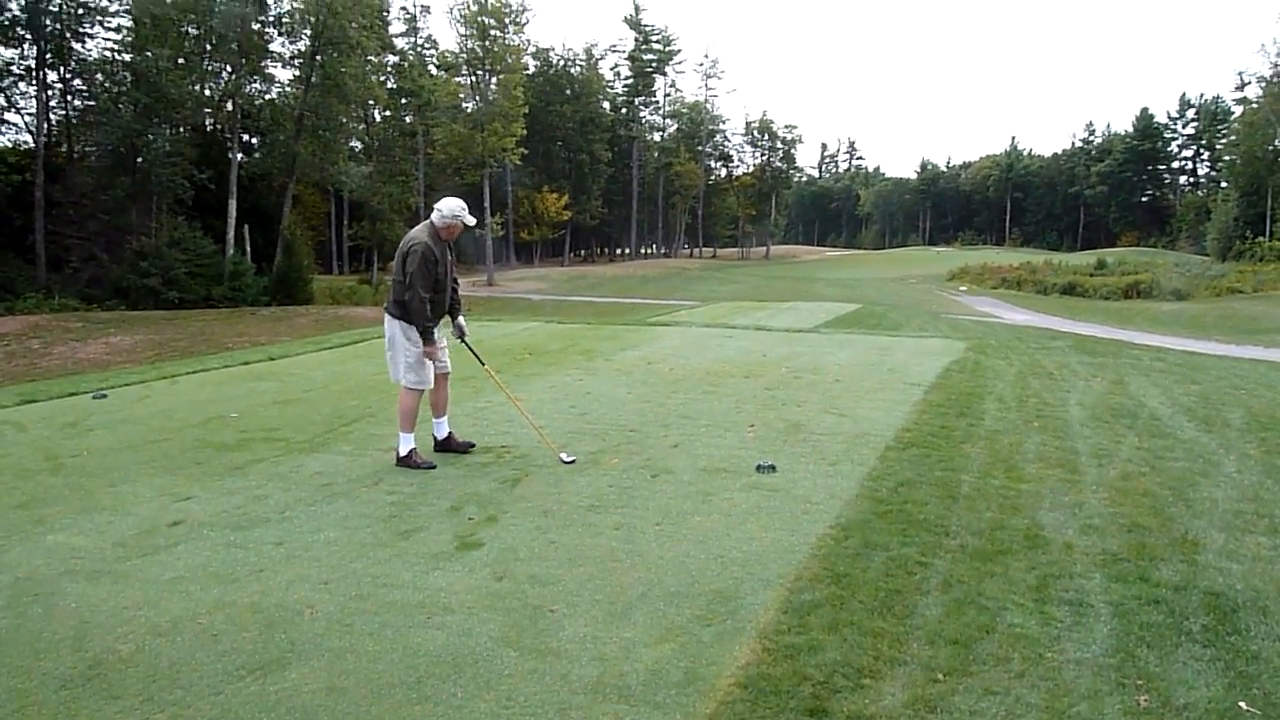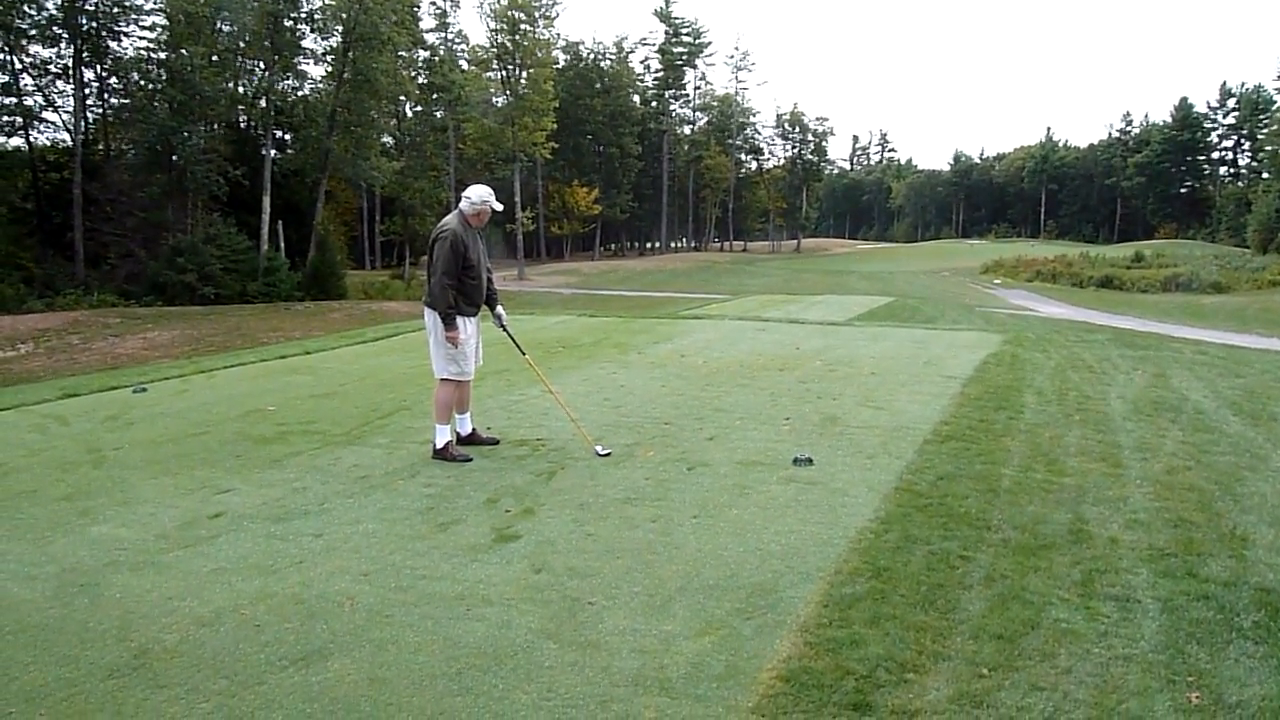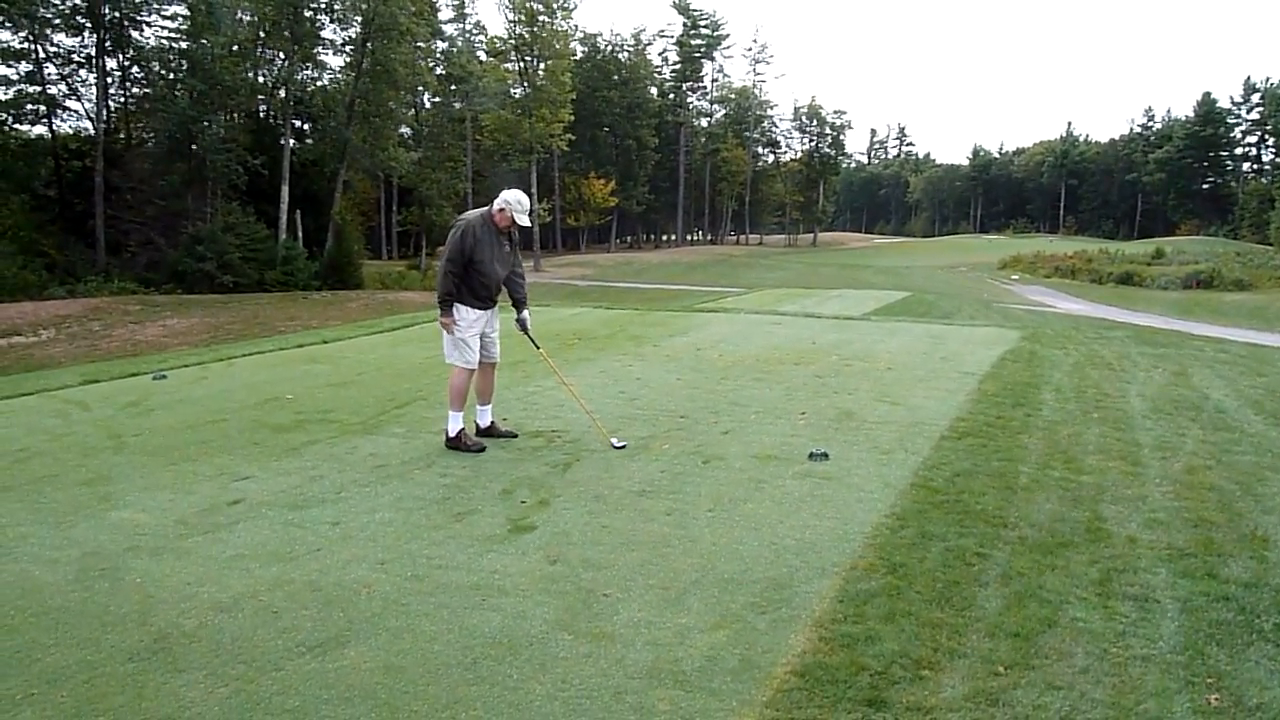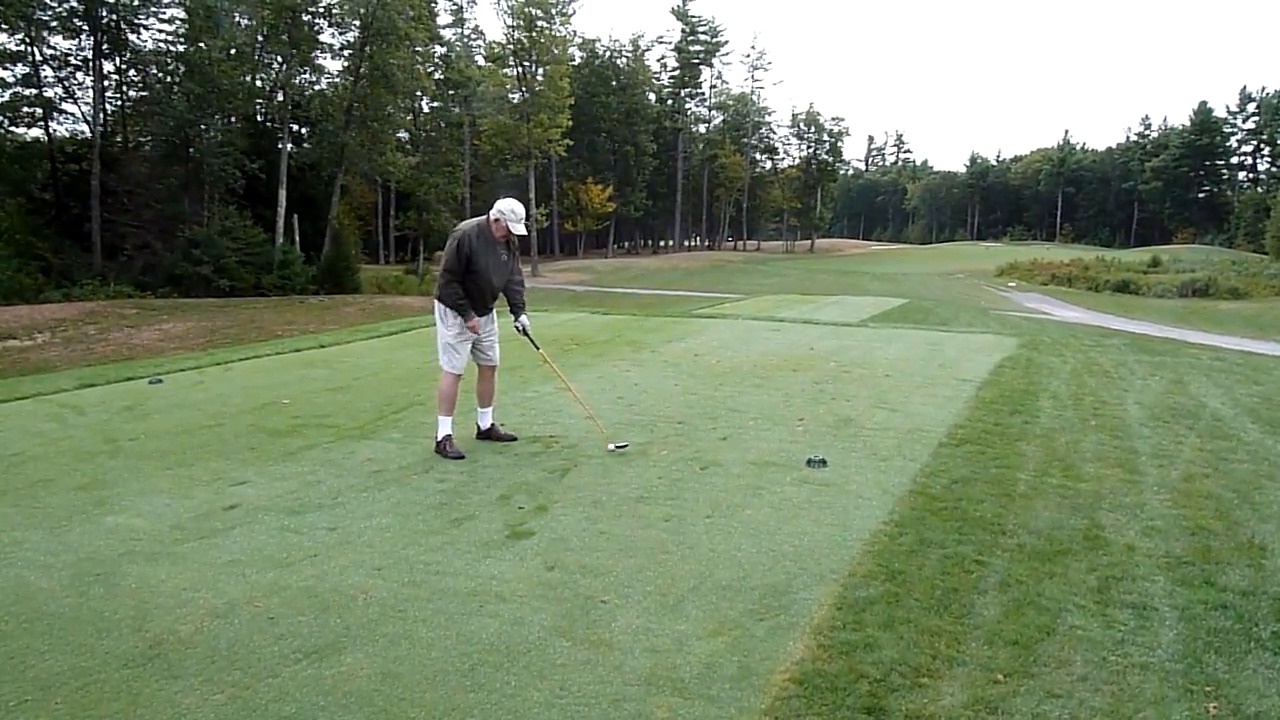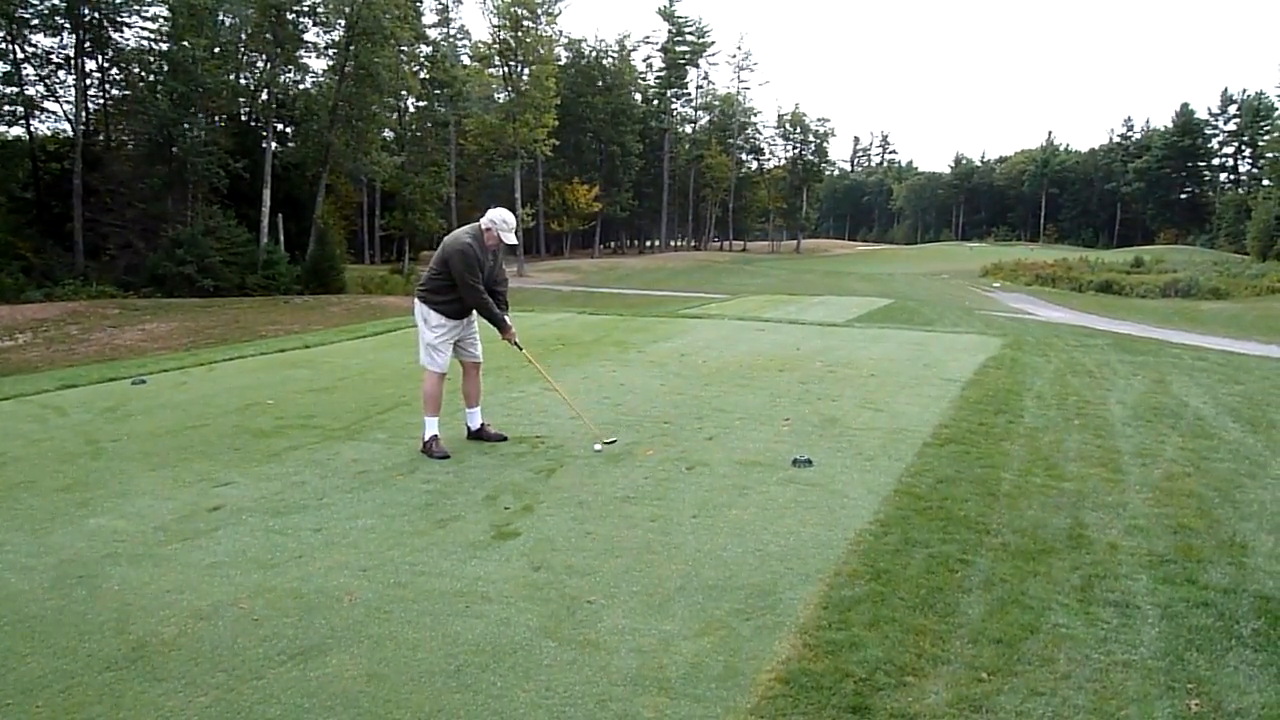
dt=1s
person 1, frame 1
left shoulder: (441, 240)
right shoulder: (421, 246)
left elbow: (449, 281)
right elbow: (416, 296)
left wrist: (456, 314)
right wrist: (428, 338)
left hip: (428, 322)
right hip: (409, 323)
left knee: (440, 375)
right knee: (414, 384)
left ankle: (442, 436)
right ankle: (405, 451)
person 1, frame 2
left shoulder: (471, 230)
right shoulder: (451, 233)
left elbow: (483, 271)
right elbow: (442, 283)
left wrist: (494, 303)
right wrist: (449, 324)
left hip: (467, 314)
right hip: (451, 317)
left knee: (465, 374)
right knee: (451, 376)
left ankle: (465, 430)
right ankle: (442, 443)
person 1, frame 3
left shoulder: (509, 233)
right shoulder: (468, 226)
left elbow: (515, 271)
right elbow: (449, 269)
left wrist: (521, 306)
right wrist: (445, 309)
left hip: (488, 307)
right hip: (463, 307)
left knee: (488, 363)
right knee: (465, 366)
left ankle: (484, 422)
right ankle: (454, 431)
person 1, frame 4
left shoulder: (509, 241)
right shoulder: (465, 235)
left elbow: (514, 278)
right elbow: (448, 278)
left wrist: (519, 311)
right wrist: (466, 314)
left hip: (485, 312)
right hip: (457, 313)
left knee: (489, 367)
right knee: (453, 370)
left ankle: (485, 425)
right ankle: (443, 436)
person 1, frame 5
left shoulder: (491, 244)
right shoulder: (462, 247)
left elbow: (498, 281)
right elbow: (475, 294)
left wrist: (504, 314)
right wrist: (502, 325)
left hip: (463, 312)
right hip: (436, 310)
left knee: (473, 365)
right knee: (437, 370)
left ankle: (475, 425)
right ankle: (430, 436)
